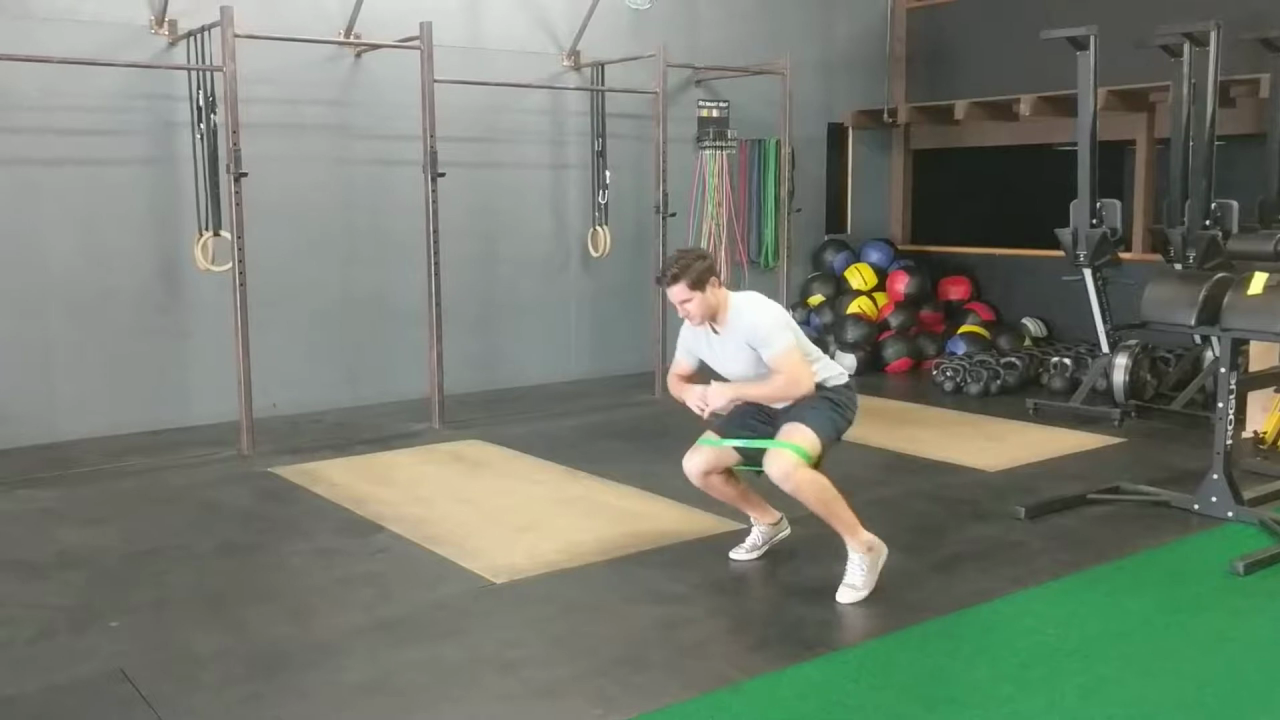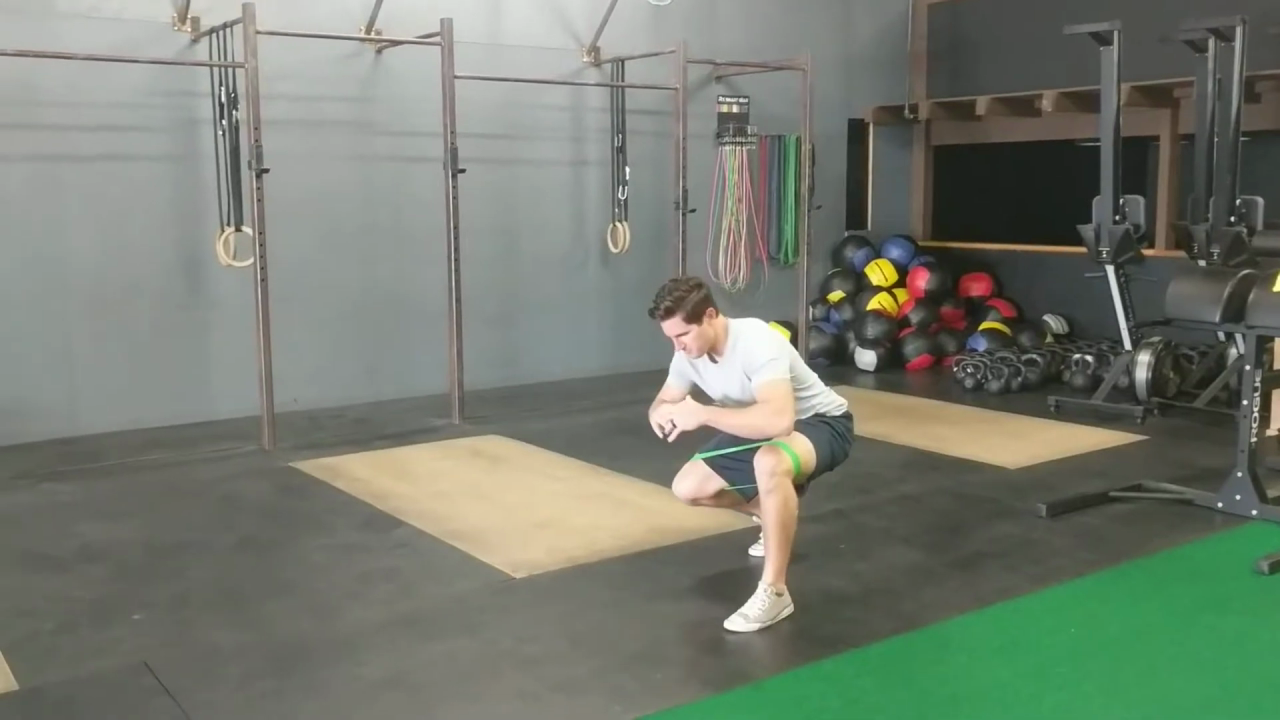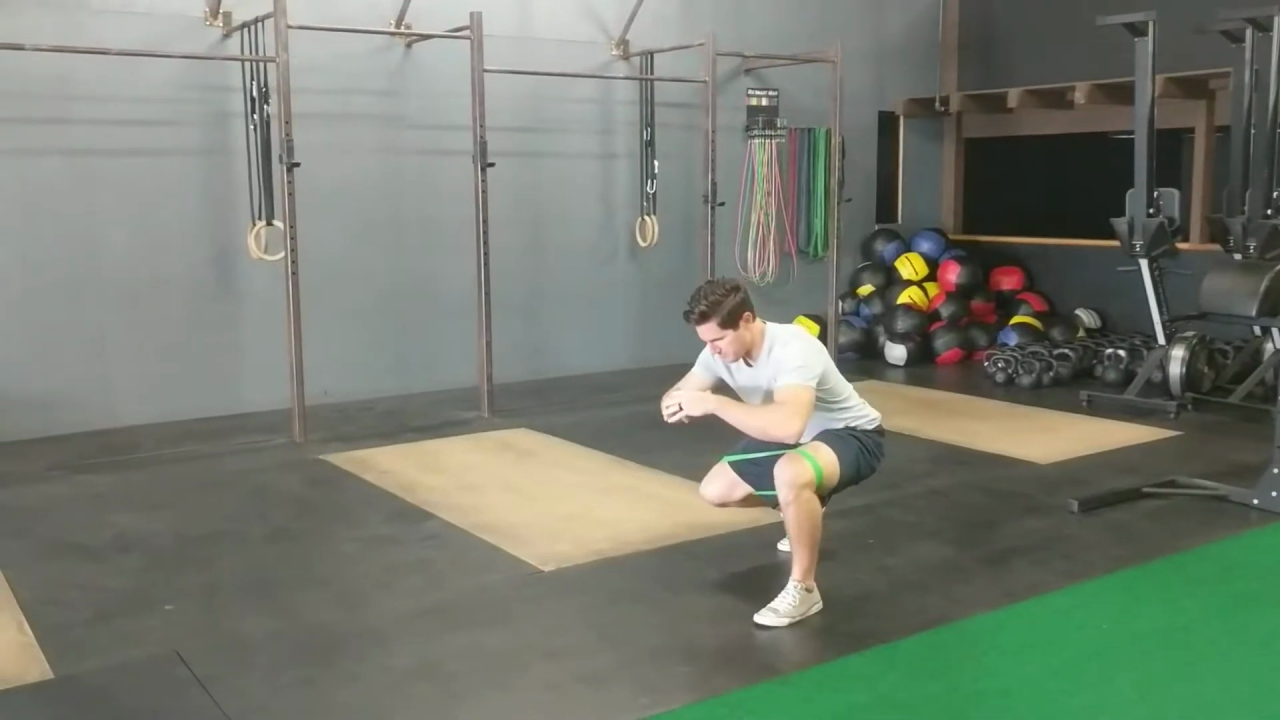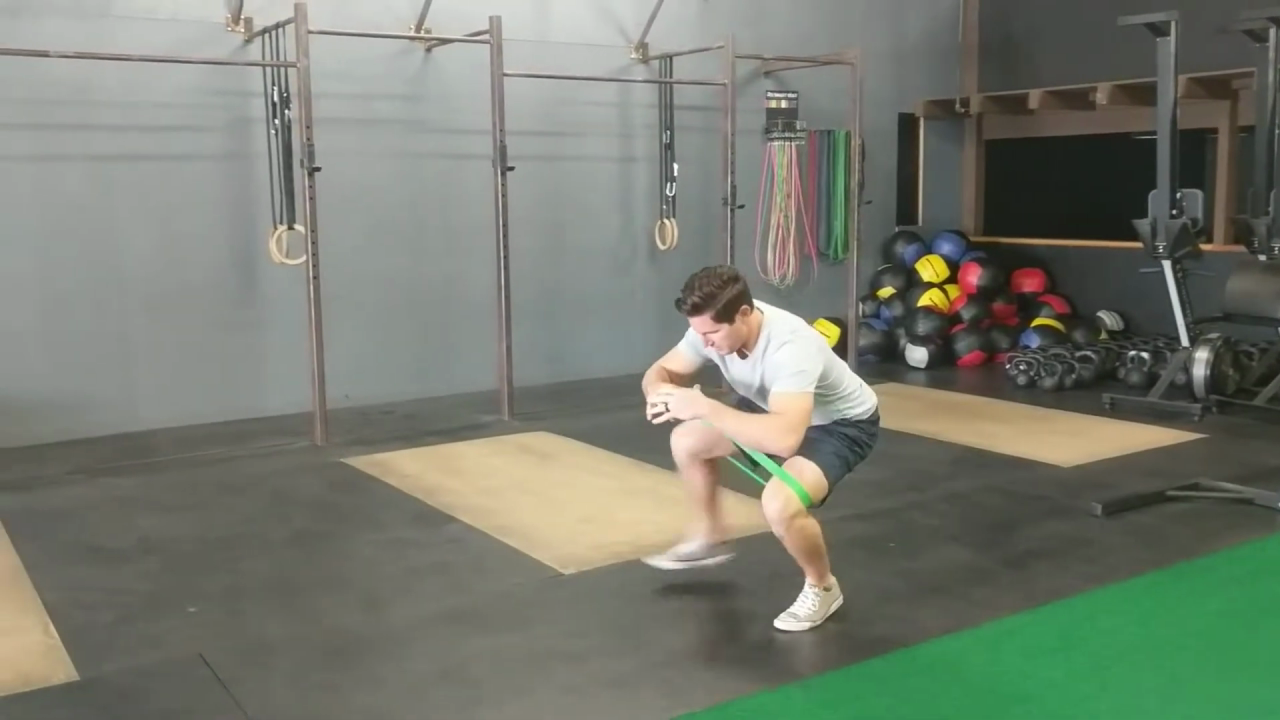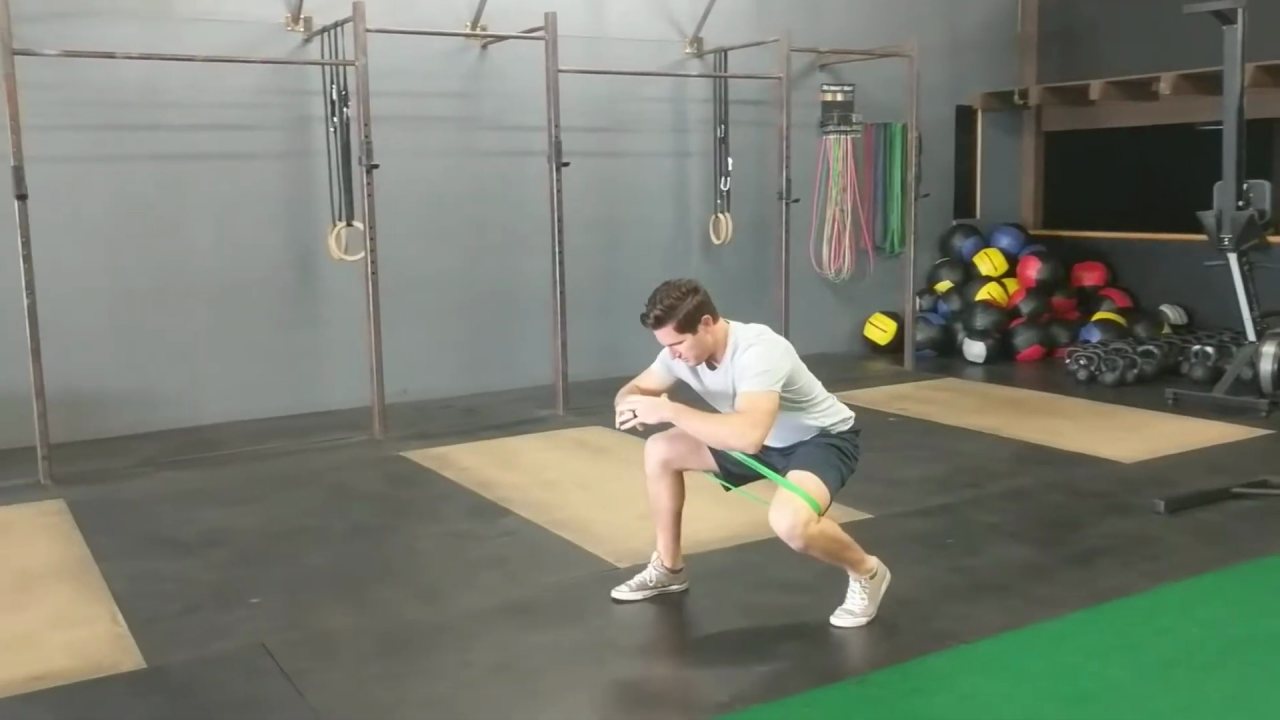
dt=0.7s
person 1, frame 1
left shoulder: (757, 315)
right shoulder: (694, 330)
left elbow: (799, 382)
right elbow: (677, 378)
left wrist: (733, 392)
right wrist: (691, 393)
left hip: (824, 394)
right hip: (770, 405)
left knee: (779, 466)
right knee: (697, 465)
left ankle: (864, 547)
right ankle: (767, 521)
person 1, frame 2
left shoulder: (757, 344)
right shoulder: (688, 354)
left elbow: (779, 419)
right elbow: (664, 401)
left wrist: (703, 414)
right wrist: (662, 414)
left hip: (822, 423)
right hip: (761, 429)
left knee: (769, 463)
right knee: (688, 488)
left ankle: (774, 592)
right ankle: (774, 512)
person 1, frame 3
left shoulder: (793, 350)
right shoulder: (722, 349)
left elbow: (788, 426)
right elbow: (677, 394)
left wrist: (713, 403)
right wrist: (677, 405)
left hip: (853, 436)
right hip: (795, 437)
left knee: (790, 474)
right knee: (715, 491)
left ankle: (803, 589)
right ankle: (807, 510)
person 1, frame 4
left shoulder: (791, 347)
right shoulder: (714, 328)
left elbow: (784, 440)
right elbow: (661, 371)
left wrist: (703, 408)
right wrist: (661, 391)
left hip: (843, 423)
right hip: (779, 410)
left knee: (779, 505)
right knee: (686, 441)
left ankle: (821, 588)
right ankle: (708, 537)
person 1, frame 5
left shoulder: (759, 351)
right shoulder: (683, 348)
left elbow: (748, 437)
right elbow: (635, 389)
left wrist: (670, 411)
right wrist: (630, 405)
left hip: (823, 439)
right hip: (765, 440)
left knee: (789, 522)
right knee: (660, 451)
left ankle: (867, 573)
right ankle: (668, 567)
